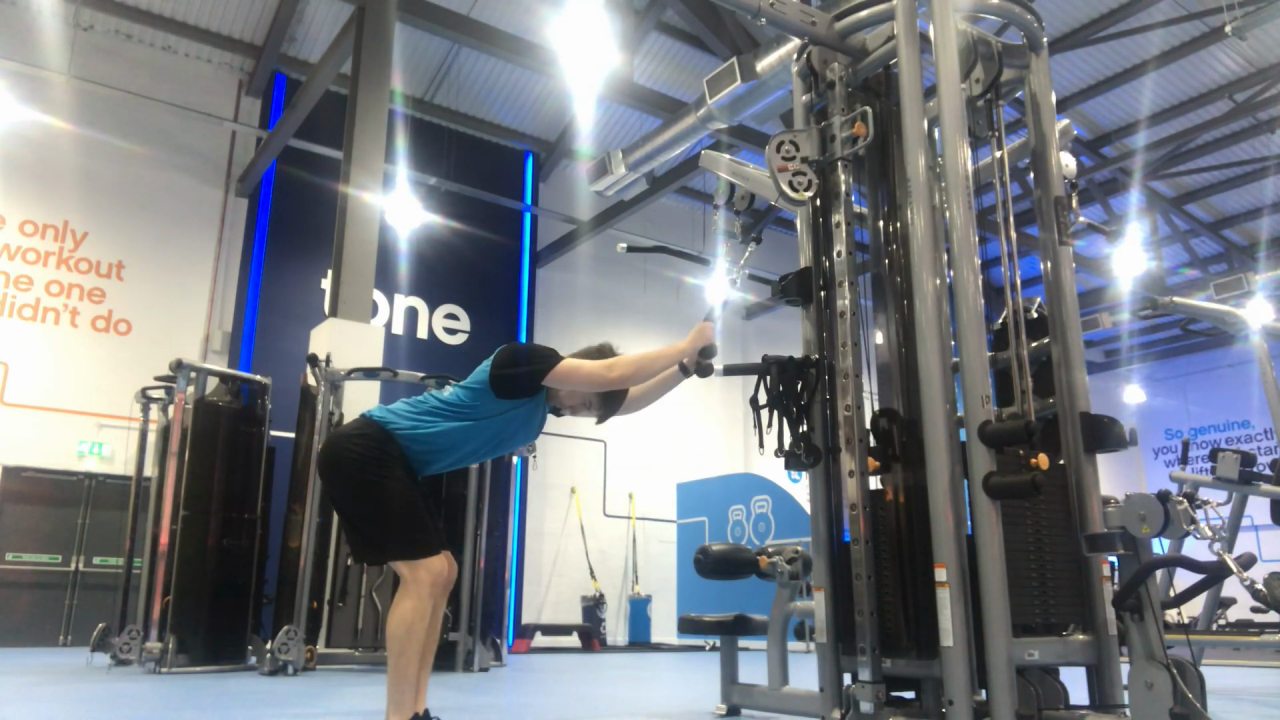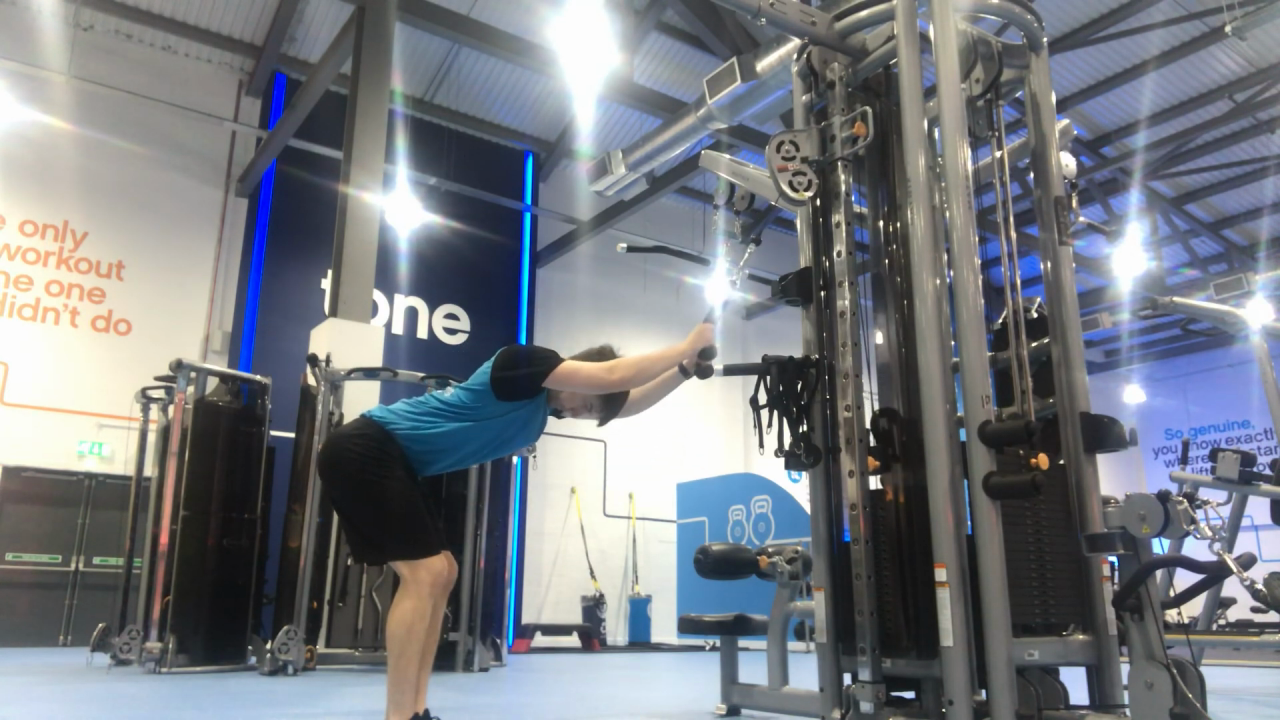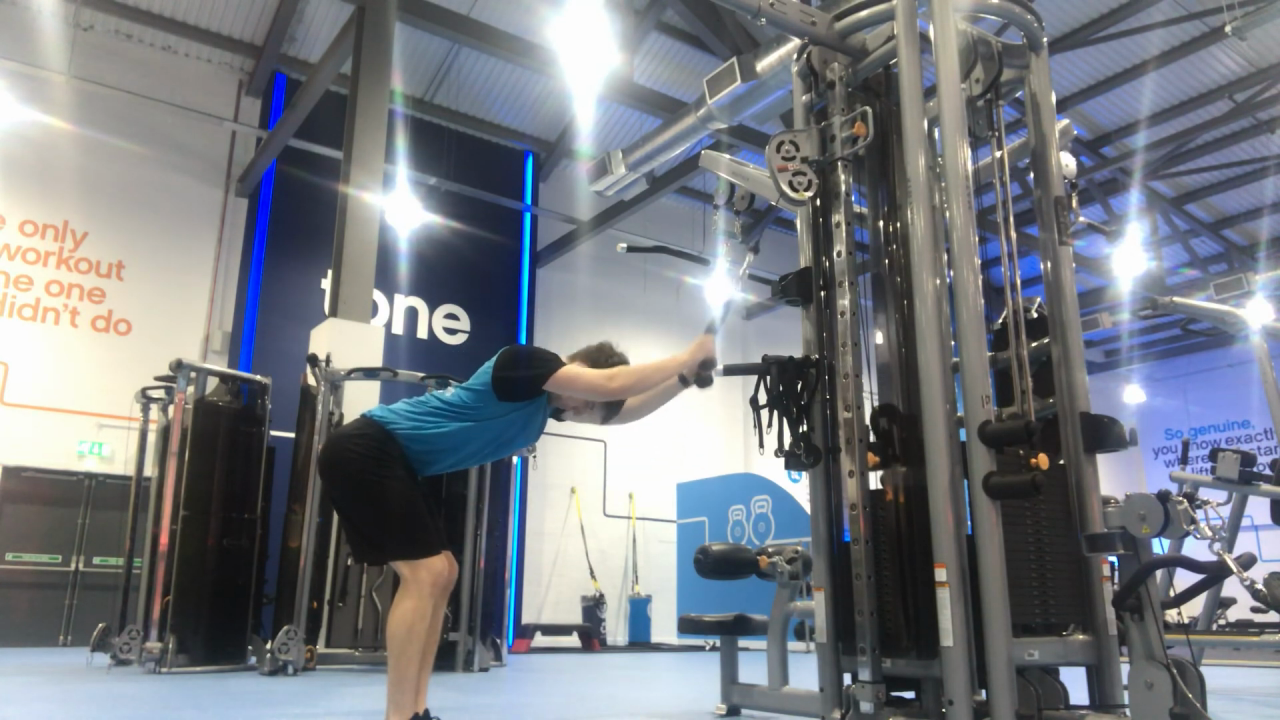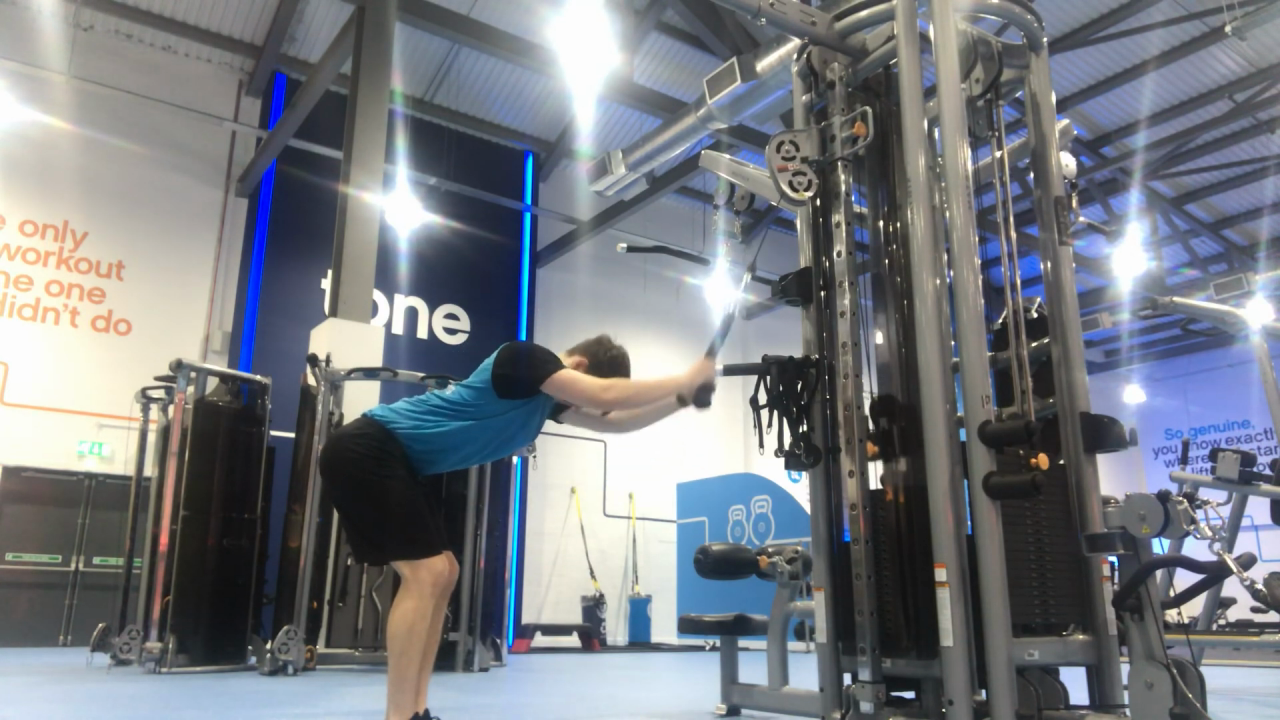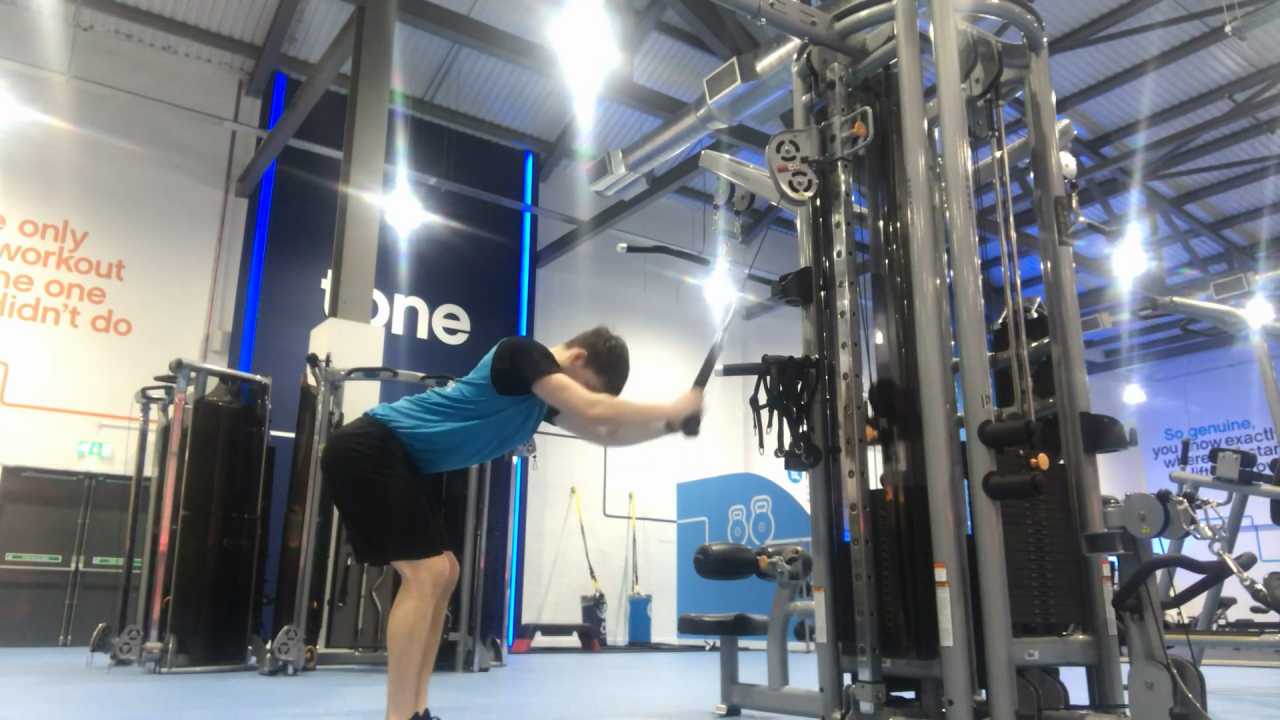
dt=0.1s
person 1, frame 1
left shoulder: (545, 394)
right shoulder: (521, 360)
left elbow: (625, 399)
right elbow: (614, 375)
left wrist: (686, 367)
right wrist: (687, 346)
left hip: (386, 458)
right hip: (364, 450)
left knee: (440, 573)
right knee: (423, 574)
person 1, frame 2
left shoulder: (546, 394)
right shoulder: (522, 362)
left elbow: (625, 402)
right elbow: (614, 377)
left wrist: (686, 369)
right wrist: (686, 347)
left hip: (386, 458)
right hip: (364, 451)
left knee: (439, 574)
right knee: (424, 573)
person 1, frame 3
left shoulder: (548, 395)
right shoulder: (524, 361)
left elbow: (621, 409)
right elbow: (611, 385)
left wrist: (684, 377)
right wrist: (688, 359)
left hip: (387, 458)
right hip: (365, 451)
left knee: (441, 573)
right knee: (424, 574)
person 1, frame 4
left shoulder: (548, 395)
right shoulder: (524, 359)
left elbow: (615, 420)
right elbow: (607, 395)
left wrist: (682, 395)
right wrist: (686, 379)
left hip: (388, 458)
right hip: (367, 451)
left knee: (442, 573)
right knee: (425, 574)
person 1, frame 5
left shoulder: (545, 394)
right shoulder: (523, 354)
left elbow: (603, 432)
right elbow: (593, 413)
left wrist: (669, 422)
right wrist: (672, 411)
left hip: (390, 458)
right hip: (367, 451)
left knee: (440, 575)
right knee: (426, 575)
